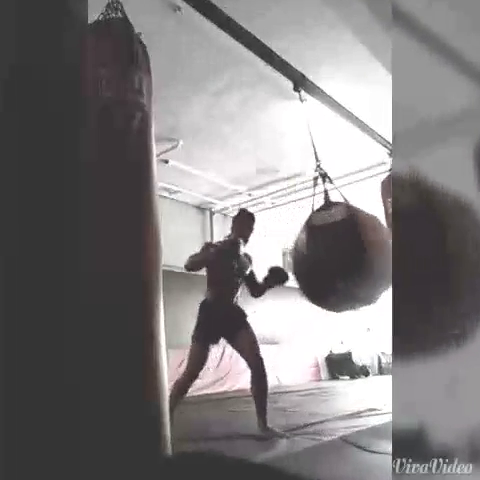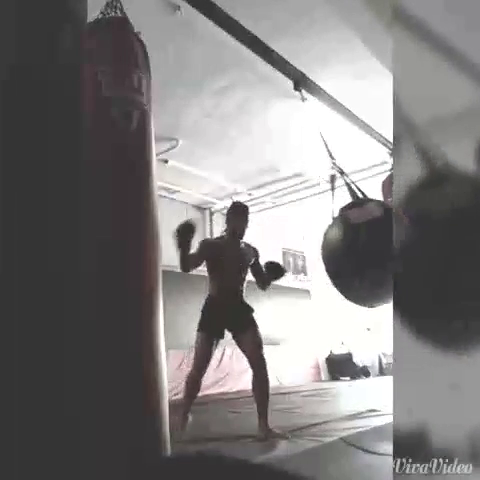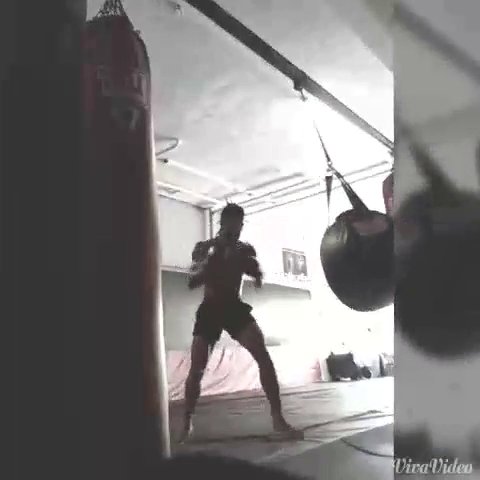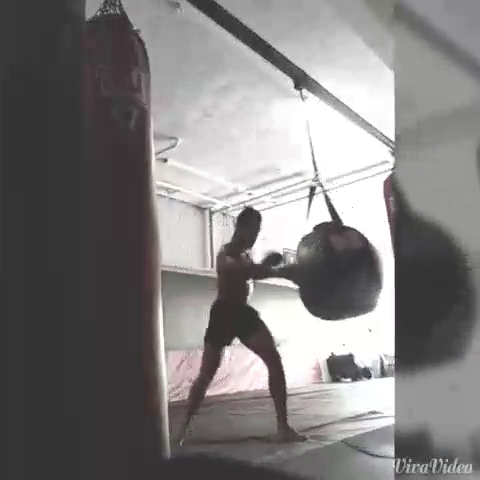
dt=0.3s
person 1, frame 1
left shoulder: (246, 259)
right shoulder: (214, 248)
left elbow: (255, 291)
right elbow: (189, 265)
left wrist: (269, 282)
right wrist: (217, 252)
left hip: (233, 313)
right hip: (210, 312)
left knee: (257, 363)
right knee: (192, 371)
left ankle: (262, 424)
person 1, frame 2
left shoulder: (251, 251)
right shoulder: (210, 245)
left elbow: (262, 284)
right elbow: (186, 267)
left wrist: (270, 275)
right wrist: (184, 247)
left hip: (239, 307)
right hip: (214, 306)
left knee: (259, 363)
right knee: (199, 367)
left ankle: (263, 425)
right ankle: (183, 417)
person 1, frame 3
left shoulder: (245, 249)
right shoulder: (203, 248)
left elbow: (259, 282)
right elbow: (192, 282)
left wrist: (253, 268)
right wrist: (207, 262)
left hip: (235, 307)
right hip: (210, 309)
left knee: (263, 357)
right knee: (197, 369)
left ankle: (278, 421)
right ankle: (186, 425)
person 1, frame 4
left shoulder: (245, 254)
right shoulder: (228, 252)
left elbow: (255, 273)
right elbow: (244, 271)
left wrist: (267, 267)
right wrist: (280, 272)
left hip: (244, 312)
right hip: (224, 312)
left knee: (275, 361)
right knee: (206, 375)
left ankle: (283, 426)
right ankle: (185, 426)
